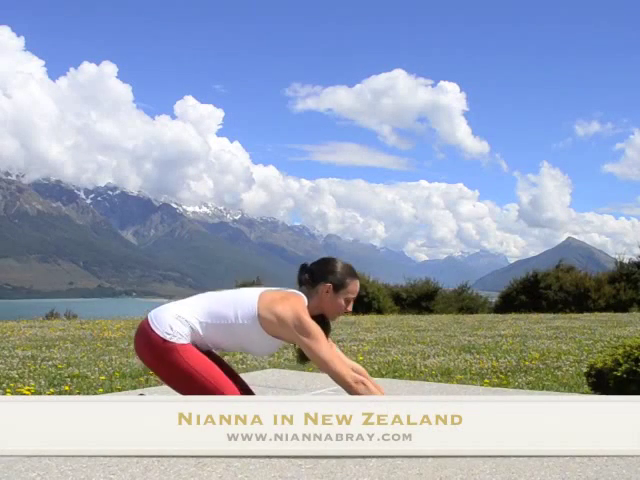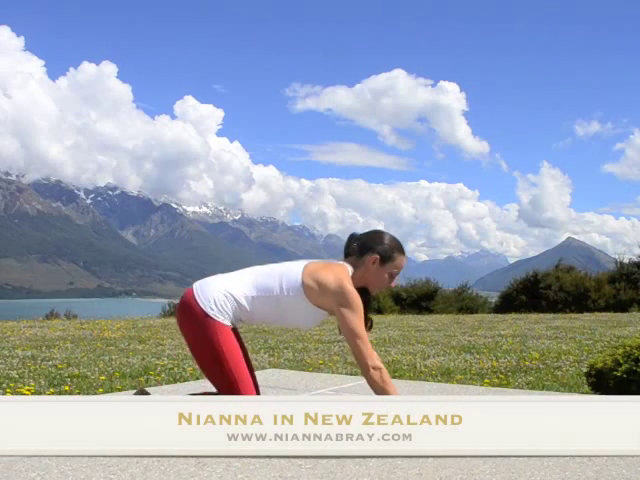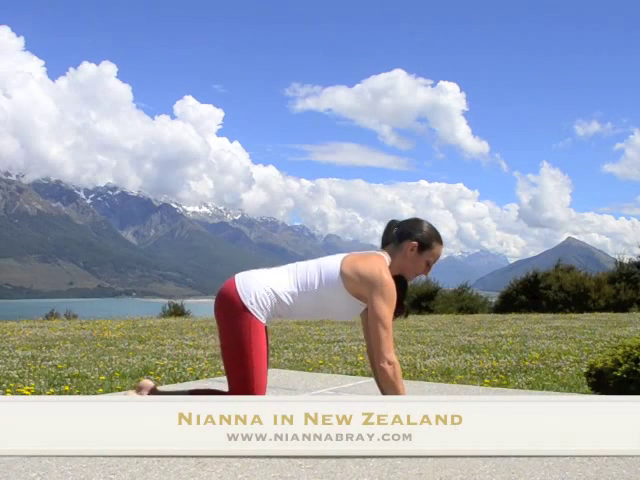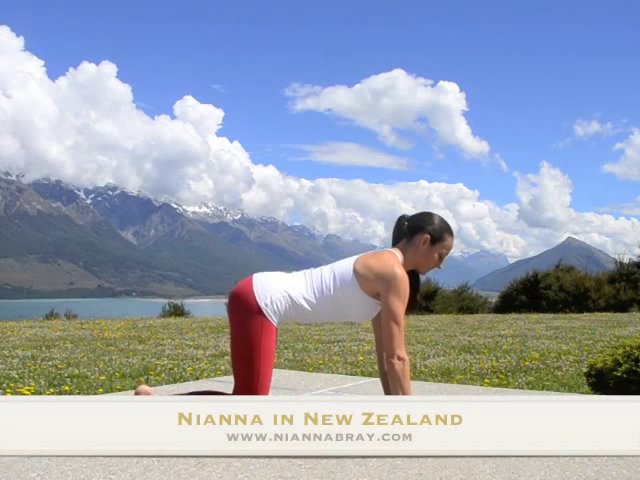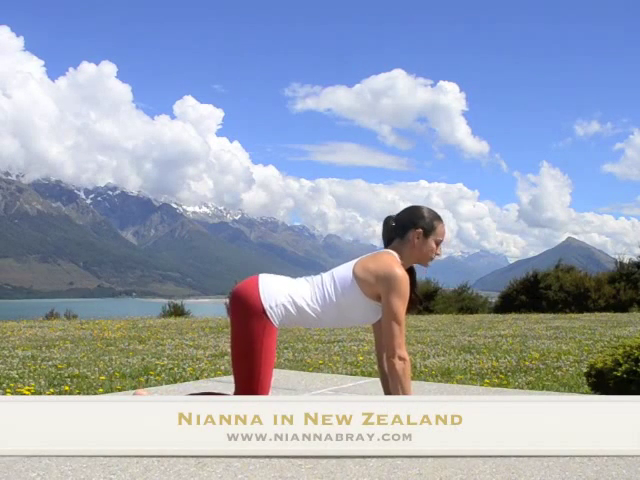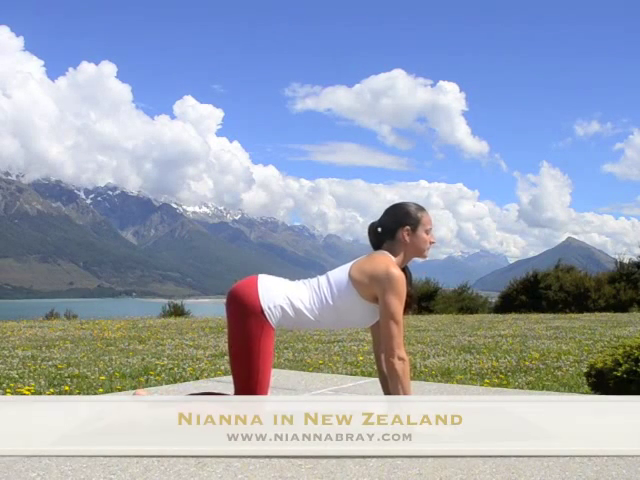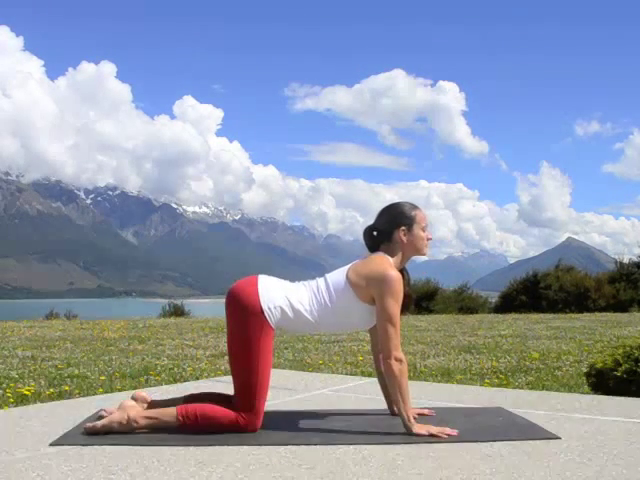
dt=0.5s
person 1, frame 1
left shoulder: (297, 307)
right shoulder: (297, 316)
left elbow: (350, 366)
right elbow: (352, 381)
left hip: (174, 331)
right hip: (163, 334)
person 1, frame 2
left shoulder: (335, 277)
right shoulder: (341, 286)
left elbow: (369, 357)
right elbow: (371, 367)
left hip: (208, 305)
right hip: (205, 307)
person 1, frame 3
left shoulder: (369, 271)
right shoulder: (380, 276)
left elbow: (375, 355)
right elbow: (385, 360)
left hip: (245, 298)
right hip: (245, 300)
left ankle: (154, 394)
person 1, frame 4
left shoulder: (382, 268)
right shoulder: (394, 273)
left elbow: (384, 354)
right elbow: (396, 356)
left hip: (256, 296)
right hip: (259, 300)
left knee: (249, 400)
left ankle: (153, 399)
person 1, frame 5
left shoulder: (382, 268)
right shoulder: (394, 273)
left elbow: (384, 354)
right elbow: (397, 357)
left hip: (260, 297)
right hip: (261, 301)
person 1, frame 6
left shoulder: (378, 266)
right shoulder: (391, 275)
left elbow: (384, 353)
right elbow: (396, 356)
left hip: (257, 296)
right hip: (260, 303)
person 1, frame 7
left shoulder: (378, 268)
right shoulder: (388, 275)
left elbow: (379, 352)
right elbow: (393, 357)
left wrist: (396, 406)
right wrist: (410, 422)
left hip: (256, 297)
right hip: (257, 302)
left knee: (245, 404)
right knee: (247, 419)
left ankle: (147, 402)
right ankle: (136, 417)
